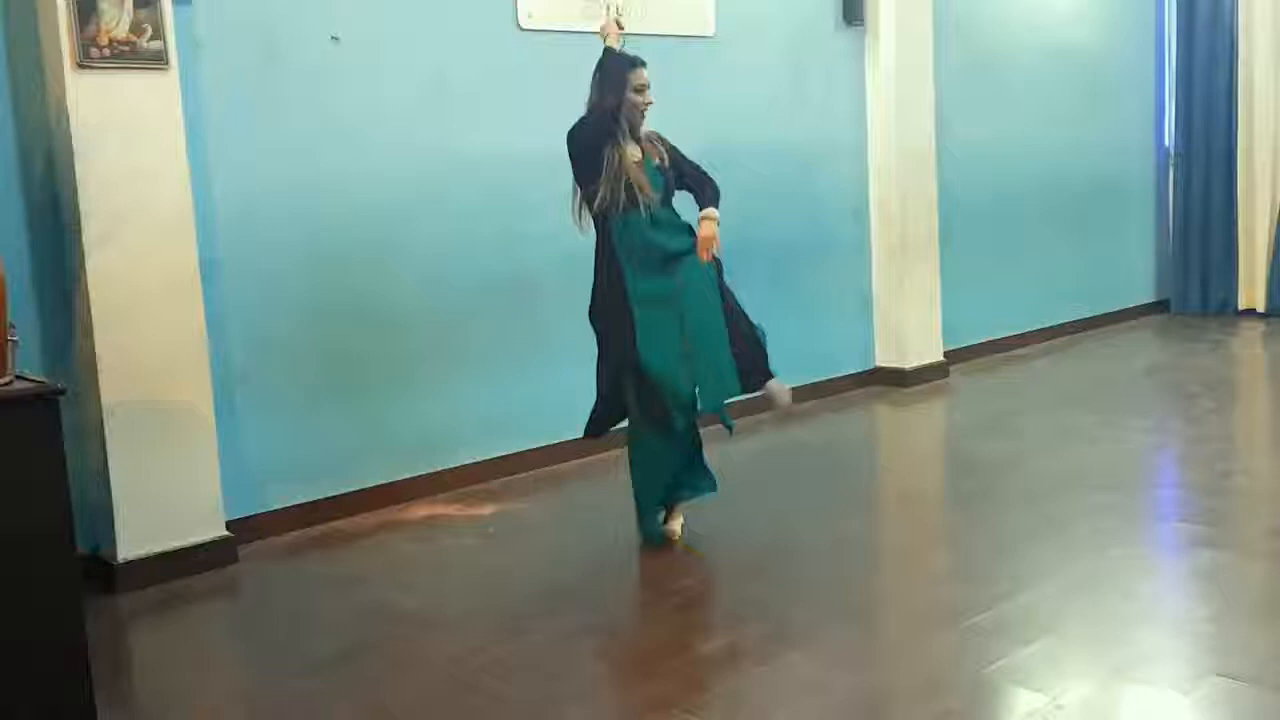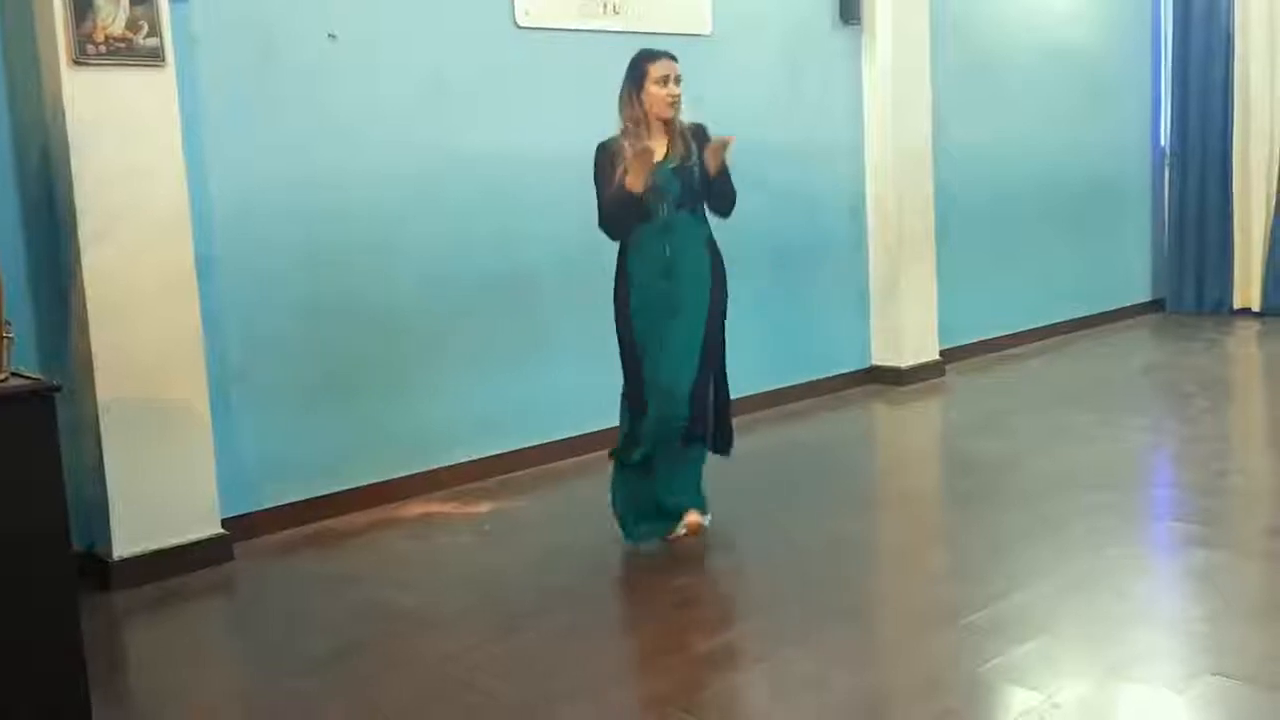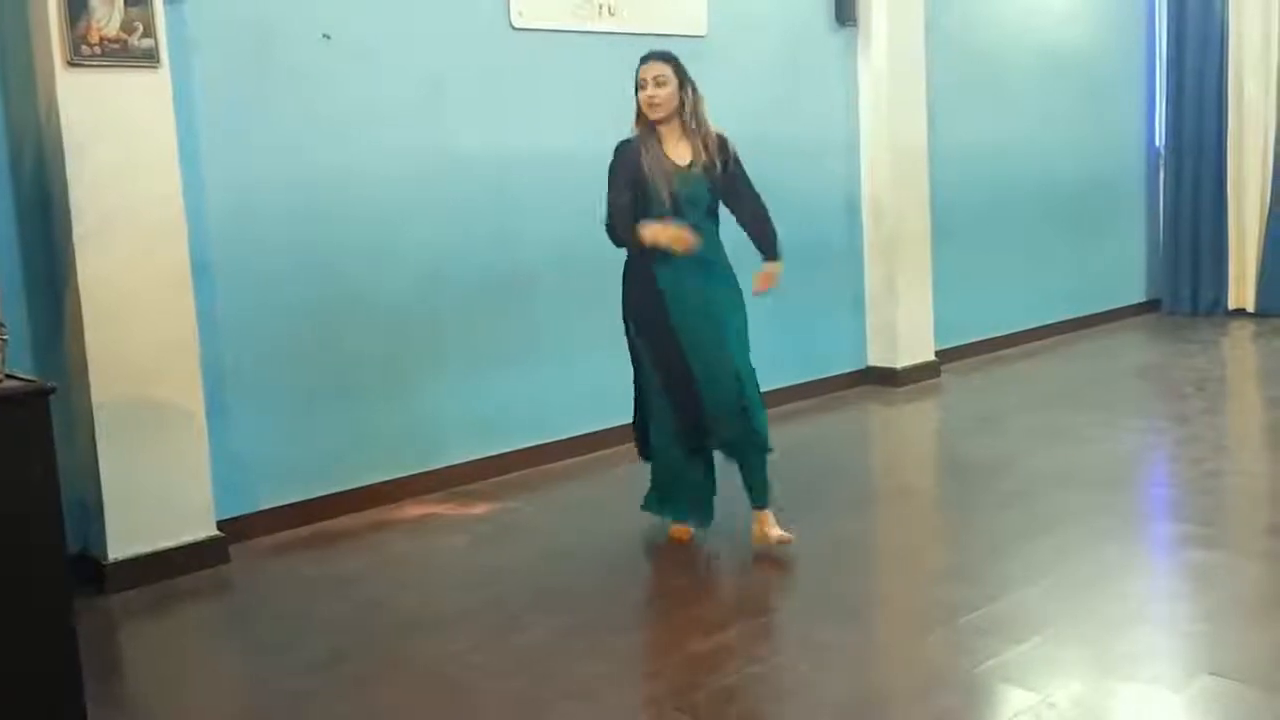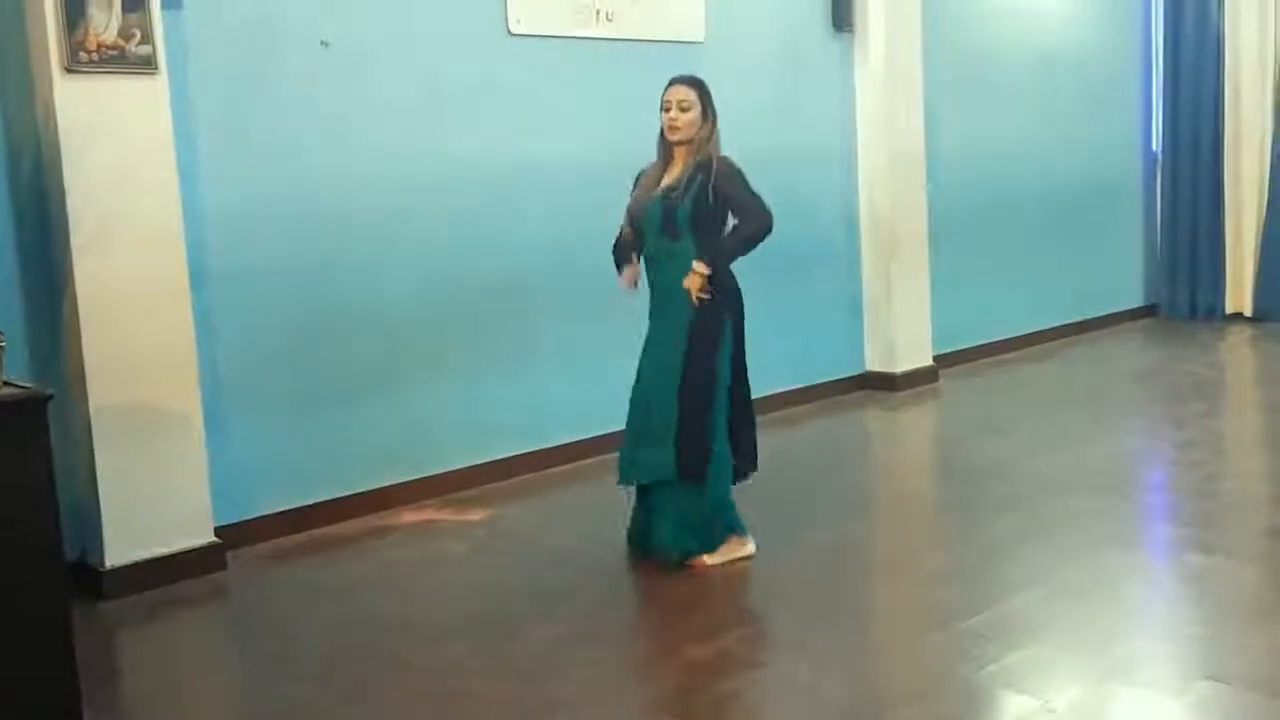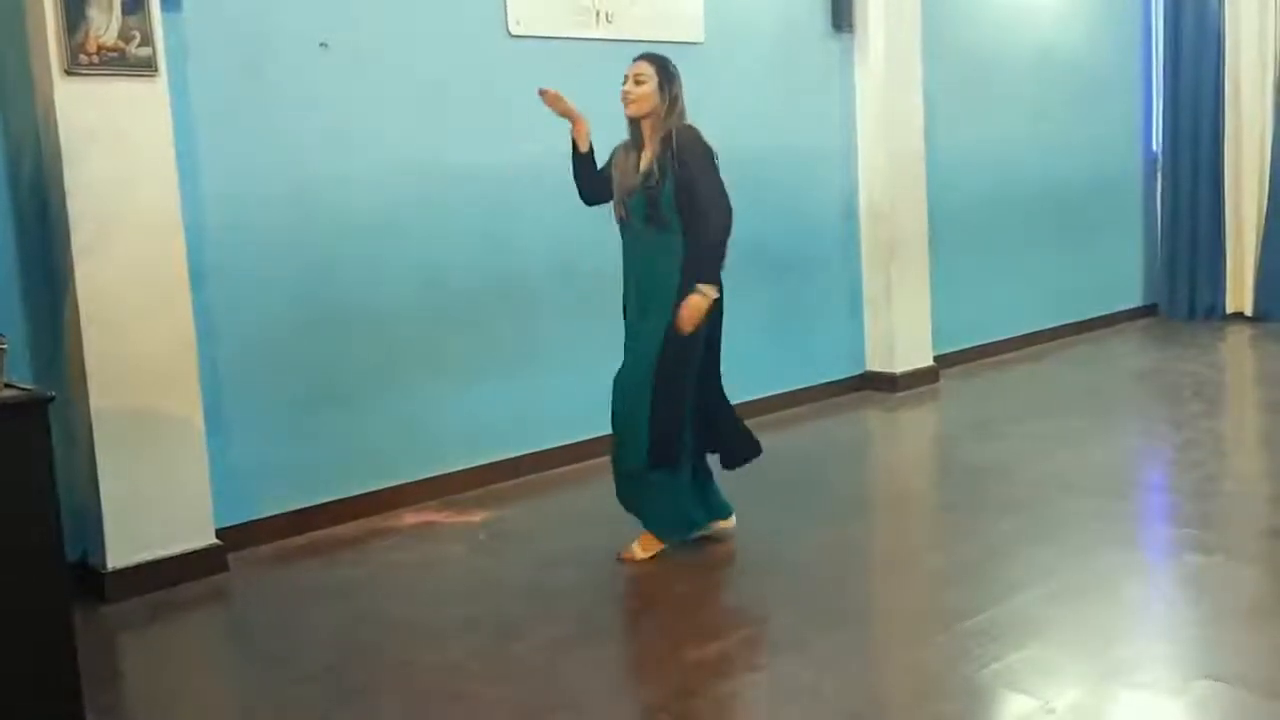
dt=1s
person 1, frame 1
left shoulder: (656, 146)
right shoulder: (588, 146)
left elbow: (702, 182)
right elbow: (603, 104)
left wrist: (709, 215)
right wrist: (612, 46)
left hip: (682, 263)
right hip: (631, 283)
right knee: (658, 391)
left ankle: (761, 379)
right ankle: (668, 502)
person 1, frame 2
left shoulder: (696, 138)
right shoulder: (613, 152)
left elbow: (723, 206)
right elbow: (611, 225)
left wrist: (717, 166)
right wrist: (634, 180)
left hip: (696, 278)
right hip: (643, 285)
left knee: (686, 387)
right knee: (648, 391)
left ankle: (686, 501)
right ankle: (662, 506)
person 1, frame 3
left shoulder: (716, 147)
right shoulder: (631, 154)
left elbow: (749, 206)
right elbow: (618, 230)
left wrist: (771, 256)
right wrist: (653, 233)
left hip: (712, 283)
right hip: (656, 291)
left knee: (734, 388)
right knee: (674, 399)
left ankle: (762, 508)
right ankle: (684, 508)
person 1, frame 4
left shoulder: (718, 170)
right shoulder: (648, 179)
left elbow: (758, 222)
right elbow: (628, 241)
left wrist: (706, 263)
right wrist: (627, 266)
left hip: (704, 312)
right hip: (665, 314)
left knee: (695, 417)
right knee: (657, 417)
left ankle: (727, 534)
right ankle: (672, 530)
person 1, frame 5
left shoulder: (684, 143)
right shoulder: (627, 155)
left elbow: (717, 217)
right elbow: (591, 193)
left wrist: (705, 288)
right wrist: (579, 129)
left hip: (682, 291)
right hip: (643, 296)
left knee: (650, 398)
right knee: (671, 403)
left ankle: (665, 520)
right ankle: (708, 511)
